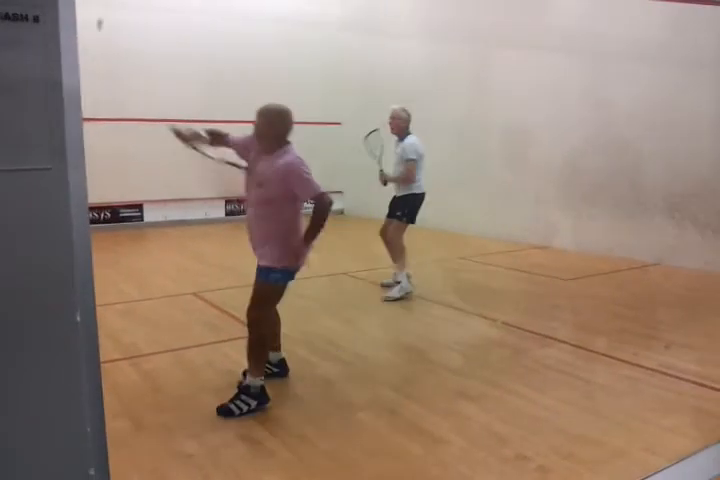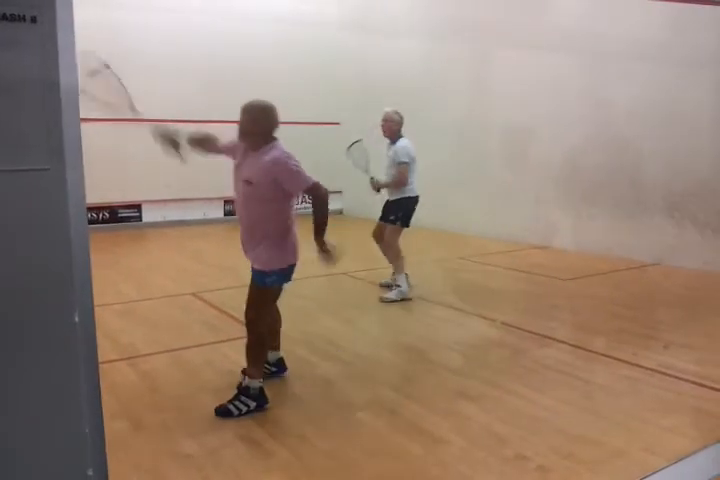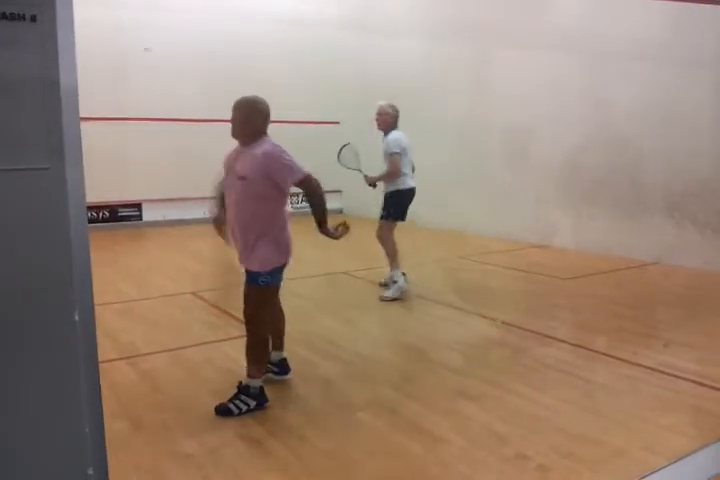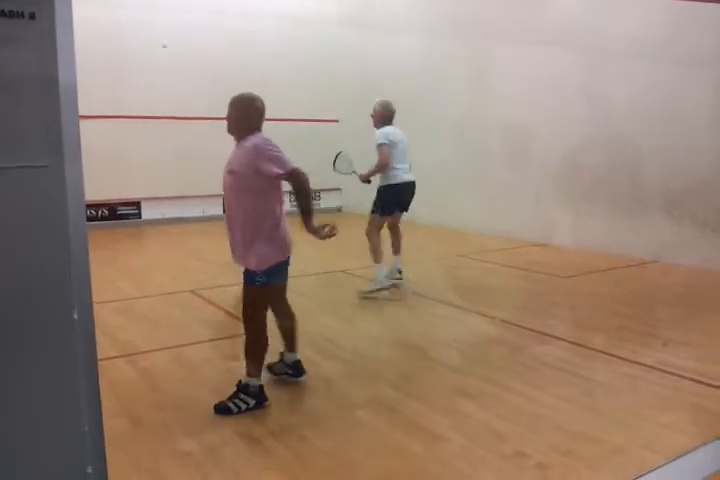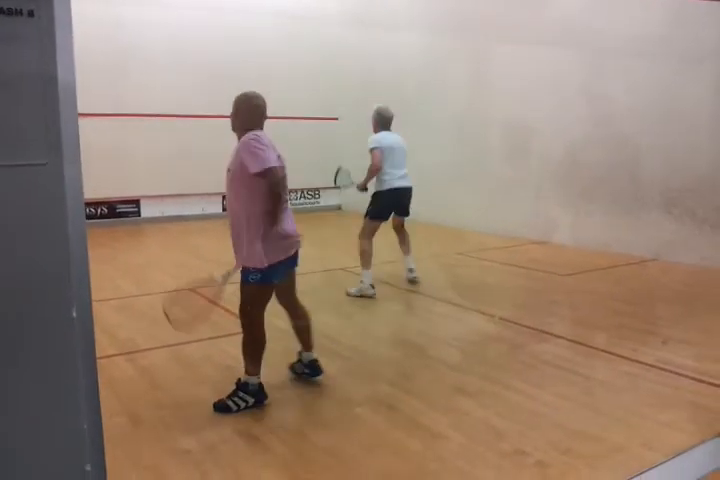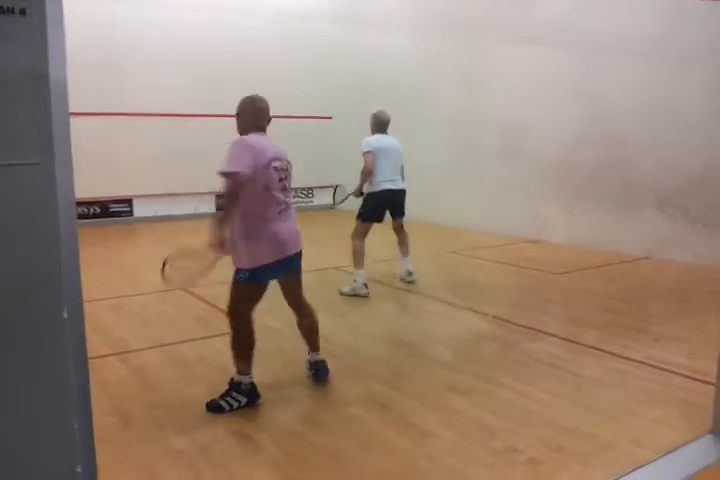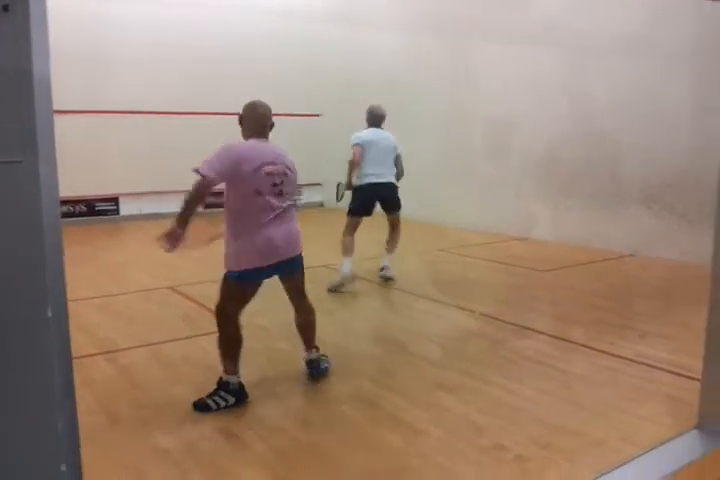
dt=0.1s
person 1, frame 1
left shoulder: (290, 166)
right shoulder: (256, 147)
left elbow: (323, 202)
right elbow: (225, 139)
left wrist: (304, 244)
right wrist: (210, 136)
left hip: (280, 254)
right hip: (267, 250)
left knee: (257, 313)
right knee: (265, 308)
left ankle: (254, 389)
right ankle: (275, 361)
person 1, frame 2
left shoulder: (280, 161)
right shoulder: (246, 149)
left elbow: (319, 194)
right elbow: (218, 145)
left wrist: (319, 240)
right wrist: (199, 141)
left hip: (273, 254)
right hip: (263, 250)
left knee: (255, 316)
right knee: (265, 305)
left ankle: (253, 391)
right ankle: (273, 360)
person 1, frame 3
left shoulder: (268, 154)
right shoulder: (240, 152)
left elbow: (310, 184)
right elbow: (228, 185)
left wrist: (323, 228)
right wrist: (221, 214)
left hip: (264, 251)
right hip: (255, 248)
left knee: (255, 316)
right knee: (269, 306)
left ankle: (253, 390)
right ankle: (277, 361)
person 1, frame 4
left shoulder: (259, 146)
right shoulder: (245, 149)
left elbow: (299, 177)
left wrist: (309, 225)
left hip: (262, 251)
right hip: (270, 247)
left knee: (253, 316)
right knee: (277, 304)
left ankle: (253, 388)
right ankle: (291, 360)
person 1, frame 5
left shoulder: (252, 142)
right shoulder: (254, 144)
left elbow: (276, 178)
left wrist: (272, 225)
left hip: (264, 247)
right hip: (281, 243)
left knee: (250, 314)
right knee: (291, 302)
left ankle: (252, 387)
right ankle: (308, 361)
person 1, frame 6
left shoulder: (244, 146)
right shoulder: (272, 150)
left elbow: (235, 185)
left wrist: (220, 225)
left hip: (259, 248)
right hip: (288, 241)
left knee: (239, 314)
right knee: (298, 303)
left ankle: (244, 387)
right ankle: (316, 361)
person 1, frame 7
left shoulder: (233, 153)
right shoulder: (287, 160)
left elbow: (201, 188)
left wrist: (180, 224)
left hip: (249, 250)
right hip: (289, 244)
left knee: (226, 314)
right knee: (301, 304)
left ankle: (231, 386)
right ankle: (313, 360)
person 2, frame 1
left shoulder: (409, 144)
right shoulder: (403, 142)
left elbow: (409, 177)
left wrist: (388, 178)
left hip: (411, 195)
right hip: (403, 194)
left knee: (394, 235)
right knee: (385, 233)
left ankle: (403, 284)
right ankle: (400, 276)
person 2, frame 2
left shoulder: (400, 147)
right shoulder: (396, 146)
left elbow: (402, 181)
left wrist: (380, 185)
left hip: (404, 198)
right hip: (397, 198)
left knee: (390, 238)
right knee: (378, 234)
left ankle: (402, 287)
right ankle: (399, 275)
person 2, frame 3
left shoulder: (393, 139)
right shoulder: (392, 138)
left elbow: (395, 171)
right elbow: (411, 168)
left wrist: (374, 179)
left hip: (400, 191)
right hip: (397, 191)
left knee: (384, 233)
right knee: (383, 234)
left ankle: (398, 282)
right ankle: (396, 273)
person 2, frame 4
left shoulder: (382, 134)
right shoulder: (398, 133)
left elbow: (384, 161)
left wrist: (367, 175)
left hip: (392, 185)
right hip: (408, 183)
left knee: (372, 230)
right knee: (393, 225)
left ankle: (380, 277)
right ankle: (396, 269)
person 2, frame 5
left shoulder: (376, 139)
right shoulder: (399, 140)
left elbow: (376, 165)
left wrist: (364, 183)
left hip: (386, 191)
right hip: (405, 189)
left knee: (365, 235)
right knee: (399, 227)
left ankle: (366, 284)
right ankle: (410, 269)
person 2, frame 6
left shoulder: (369, 142)
right shoulder: (396, 144)
left elbow: (368, 168)
left wrist: (360, 188)
left hip: (376, 193)
right hip: (398, 192)
left knee: (357, 236)
right knee: (399, 228)
left ankle: (359, 283)
right ankle: (408, 270)
person 2, frame 7
left shoulder: (360, 136)
right shoulder: (391, 138)
left elbow: (355, 160)
right elbow: (400, 171)
left wrist: (349, 180)
left hip: (365, 186)
right hip: (388, 185)
left knee: (349, 231)
right knee: (395, 226)
left ankle: (346, 272)
right ankle: (386, 266)
